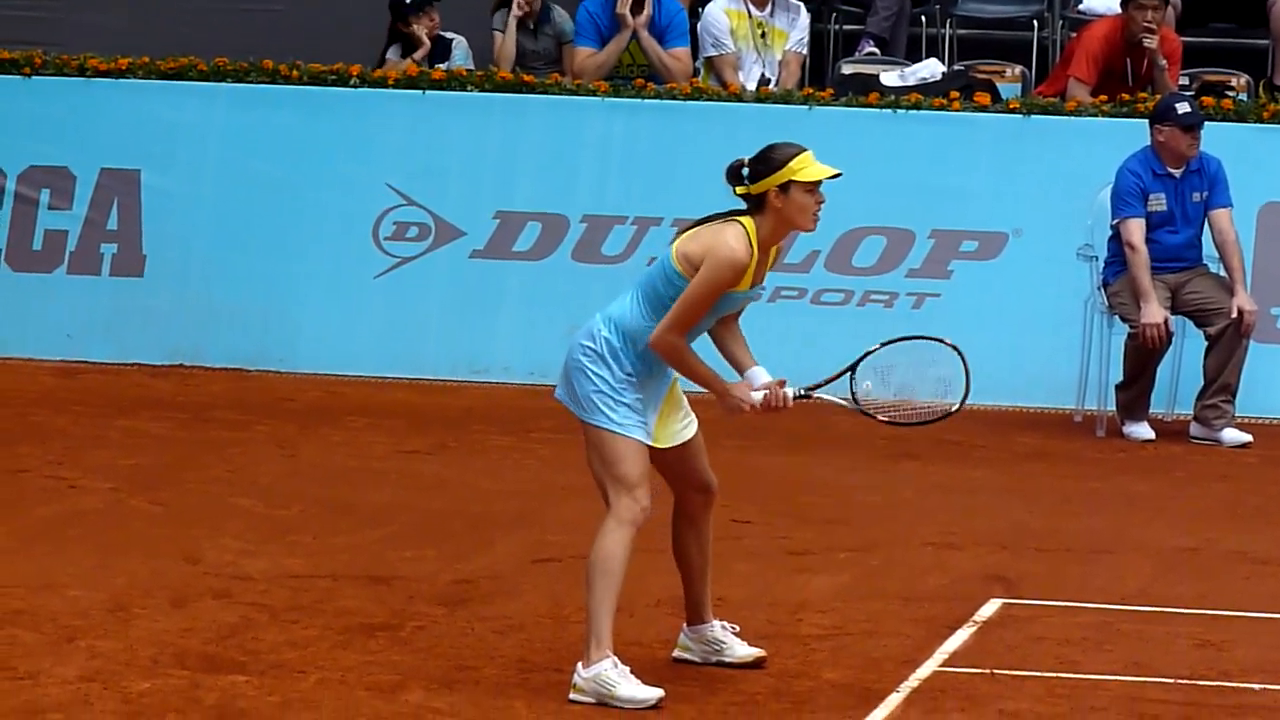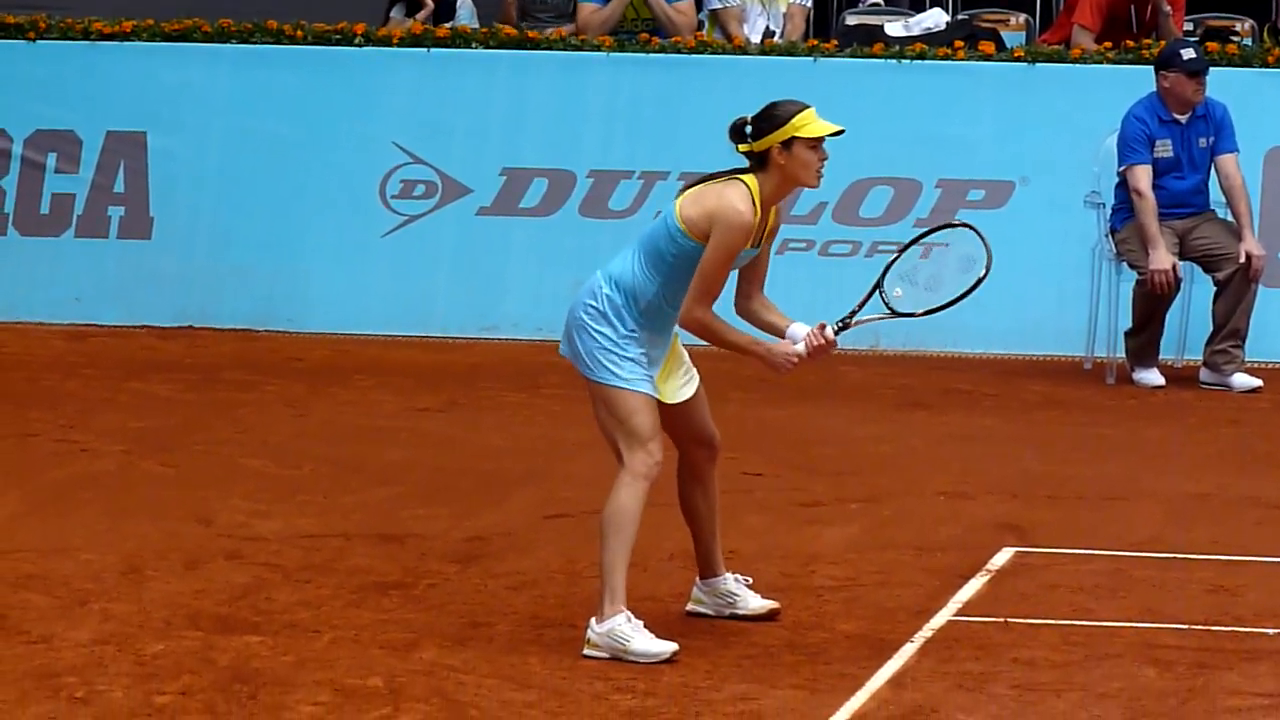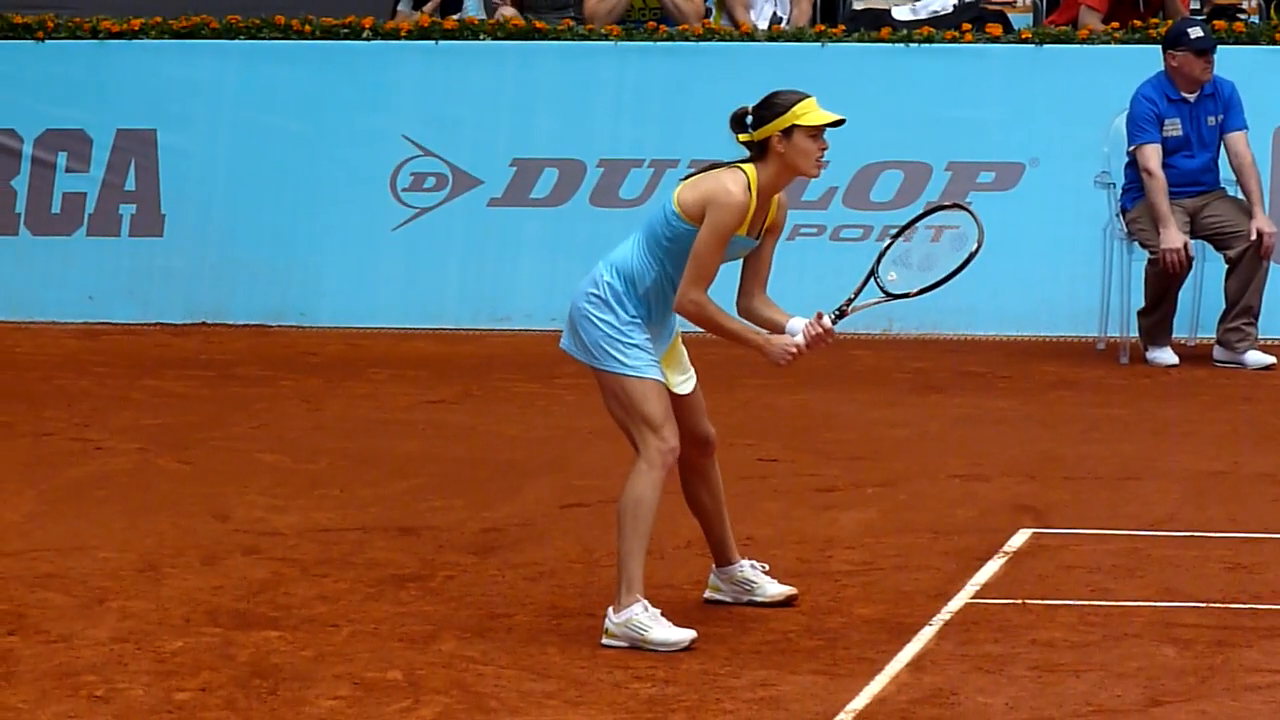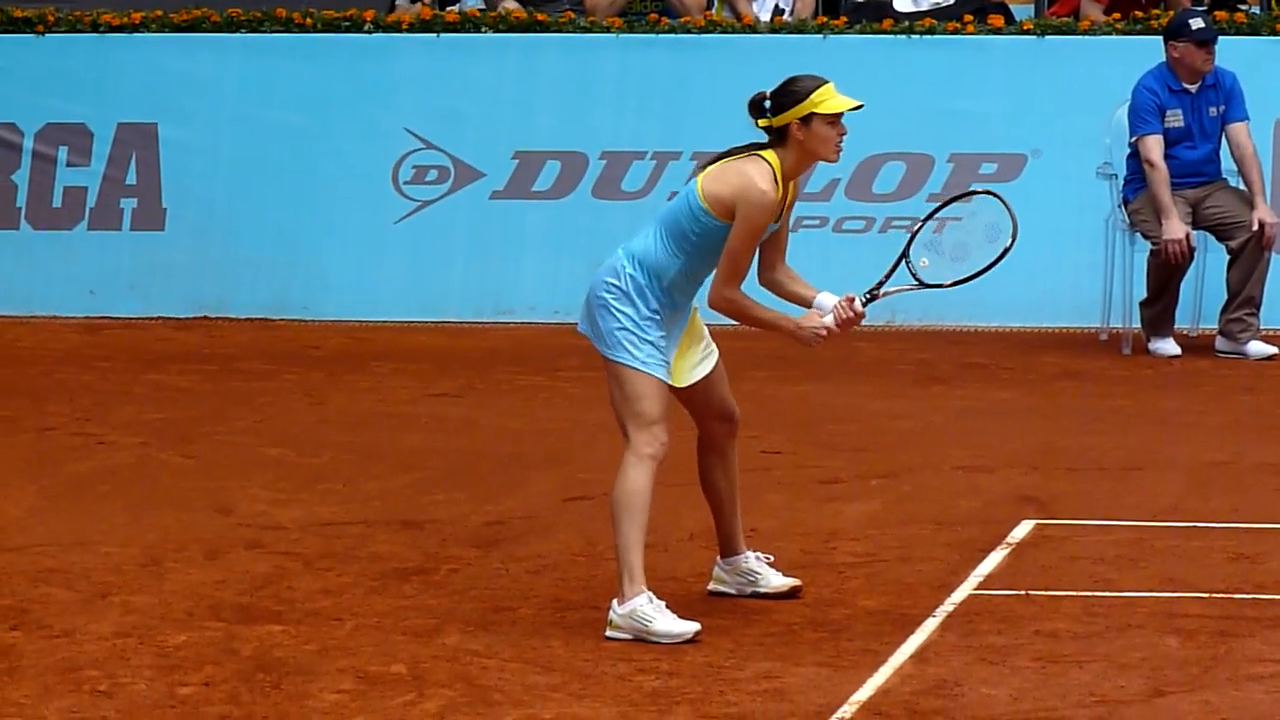
dt=0.4s
person 1, frame 1
left shoulder: (767, 247)
right shoulder: (733, 248)
right elbow: (664, 336)
left wrist: (756, 376)
right wrist: (724, 390)
left hip: (648, 372)
right hip: (608, 364)
left knee: (699, 492)
right knee: (631, 506)
left ankle: (699, 632)
right ankle: (596, 666)
person 1, frame 2
left shoulder: (767, 210)
right shoulder: (737, 210)
left elbow: (749, 300)
right elbow: (694, 314)
left wrist: (798, 333)
right wrist: (765, 352)
left hip: (651, 327)
right hip: (609, 321)
left knee: (702, 448)
right knee: (642, 460)
left ankle: (713, 585)
right ankle: (610, 620)
person 1, frame 3
left shoulder: (773, 209)
right shoulder: (731, 193)
left elbow: (751, 300)
right elbow: (691, 299)
left wrist: (797, 327)
right wrist: (764, 343)
left hip: (653, 318)
right hip: (612, 310)
left knee: (700, 443)
right knee: (660, 448)
left ankle: (729, 572)
right ankle: (627, 611)
person 1, frame 4
left shoulder: (783, 181)
right shoulder: (758, 188)
left elbow: (772, 271)
right elbow: (725, 296)
left wrist: (825, 303)
right wrist: (795, 327)
left hip: (670, 304)
right hip: (629, 299)
left knee: (721, 423)
right knee: (648, 442)
left ankle: (734, 563)
right ankle: (631, 602)
person 2, frame 1
left shoulder: (1211, 168)
right shoulder: (1133, 172)
left elbow: (1225, 232)
right elbow: (1134, 243)
left wrist: (1240, 291)
right wrist: (1149, 303)
left hip: (1190, 272)
right hip: (1132, 273)
left knee: (1237, 315)
right knee: (1153, 328)
left ankle: (1212, 419)
right ankle: (1133, 415)
person 2, frame 2
left shoulder: (1216, 114)
right shoulder: (1139, 119)
left elbow: (1231, 177)
right elbow: (1141, 190)
left wrist: (1248, 236)
right wrist: (1156, 249)
left hip: (1197, 218)
right hip: (1140, 220)
left knee: (1245, 261)
right knee: (1161, 275)
left ankle: (1222, 364)
right ankle: (1142, 361)
person 2, frame 3
left shoulder: (1225, 92)
right shoulder: (1147, 98)
left elbow: (1241, 155)
right elbow: (1151, 169)
right wrist: (1168, 228)
left hip: (1208, 196)
right hip: (1151, 199)
right knee: (1173, 253)
left ankle: (1235, 342)
right ankle: (1156, 340)
person 2, frame 4
left shoulder: (1226, 82)
right shoulder: (1149, 89)
left elbow: (1242, 146)
right elbow: (1152, 160)
right wrist: (1170, 219)
left hip: (1209, 187)
right hip: (1153, 190)
right knee: (1175, 244)
left ankle: (1237, 333)
right ankle: (1158, 331)
